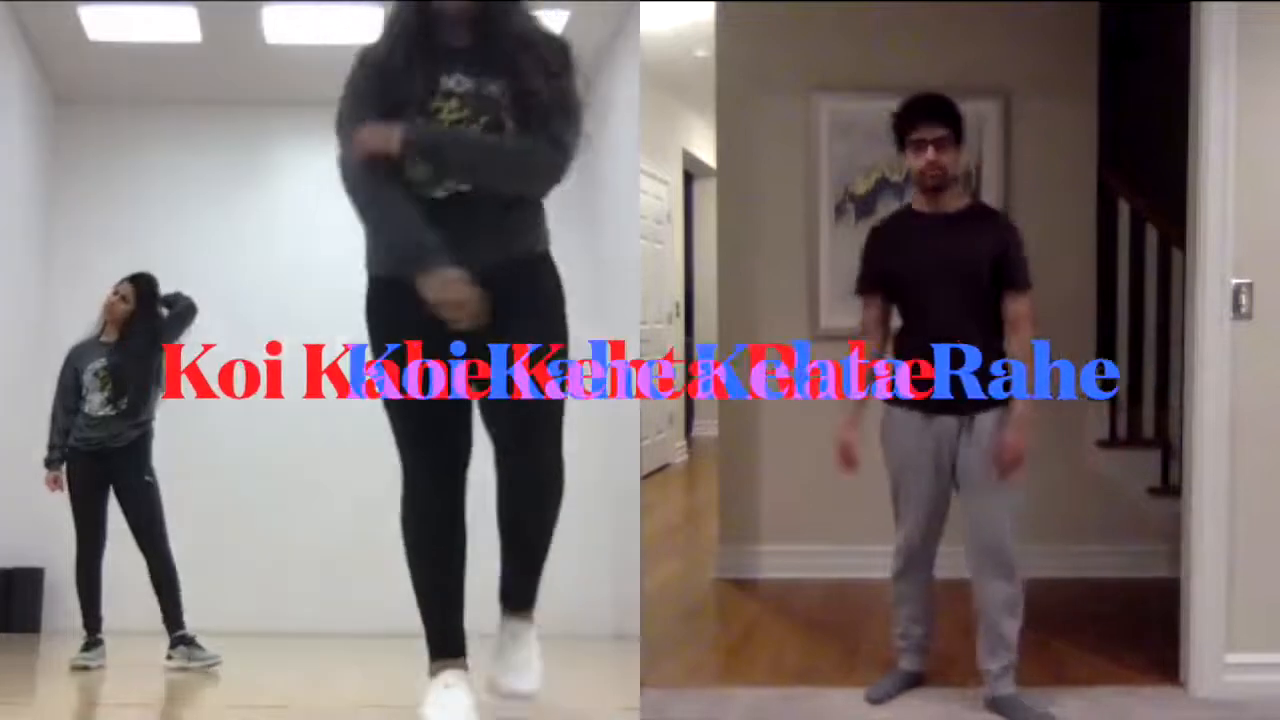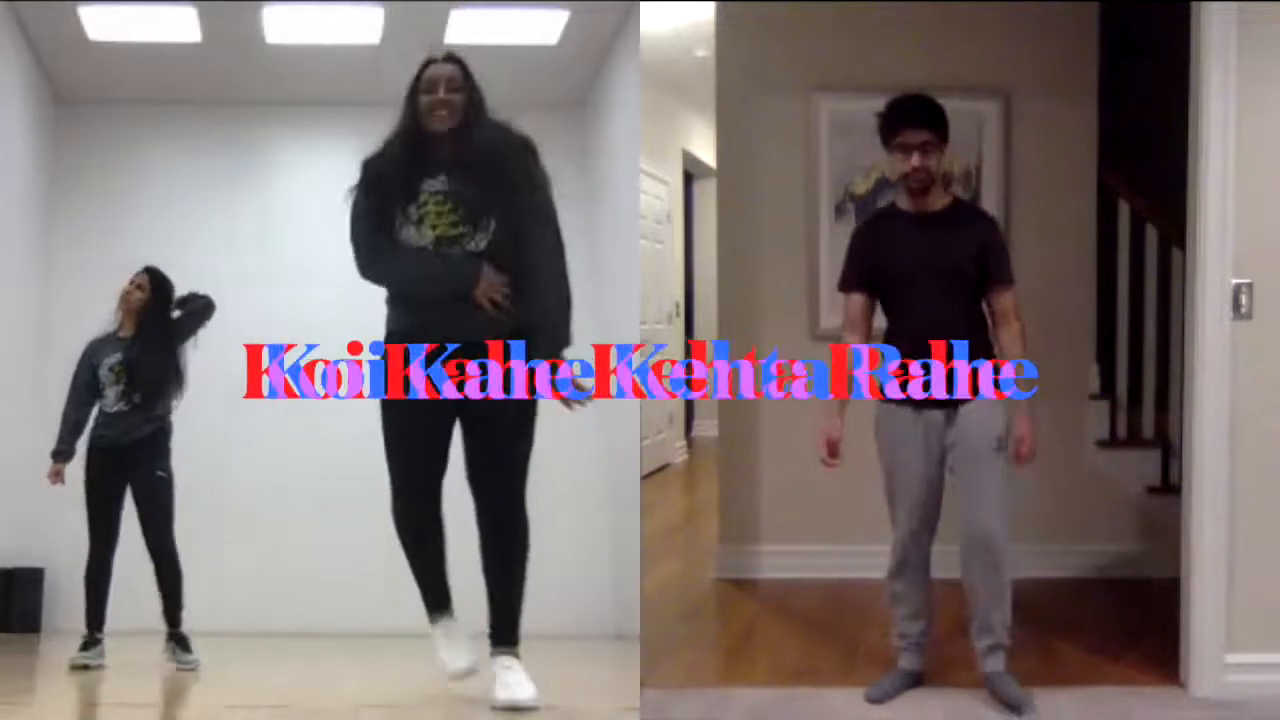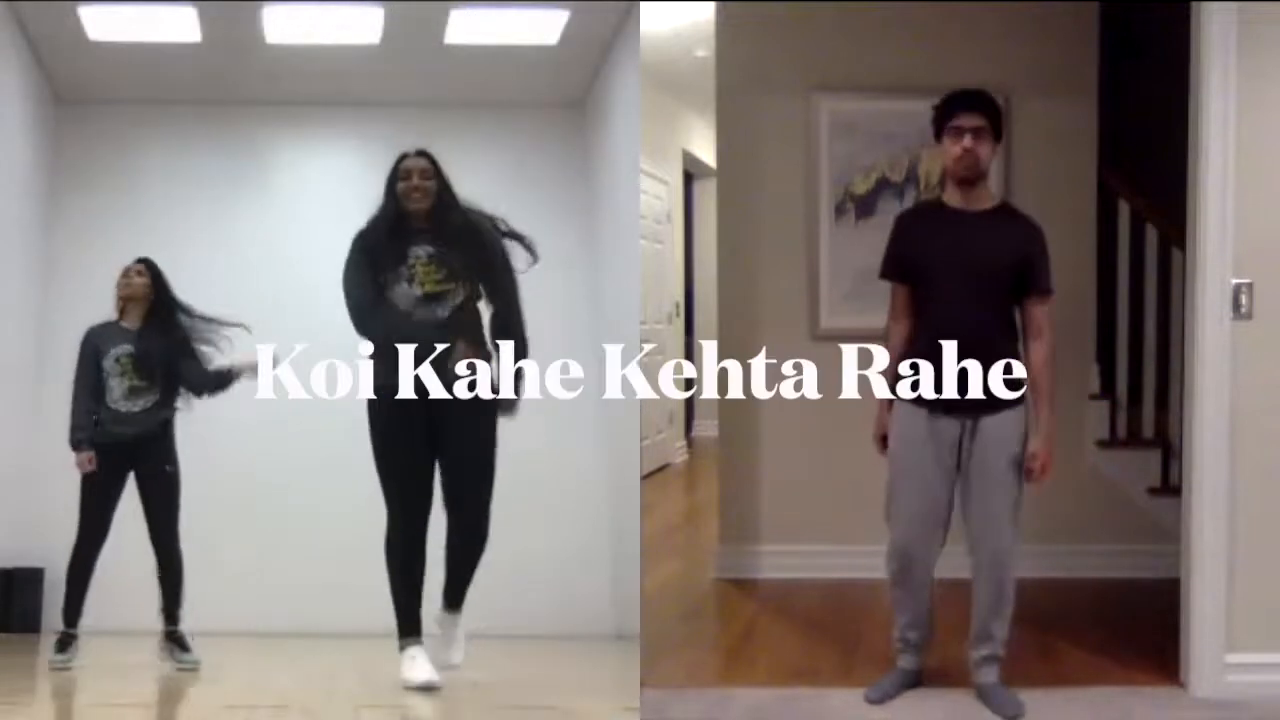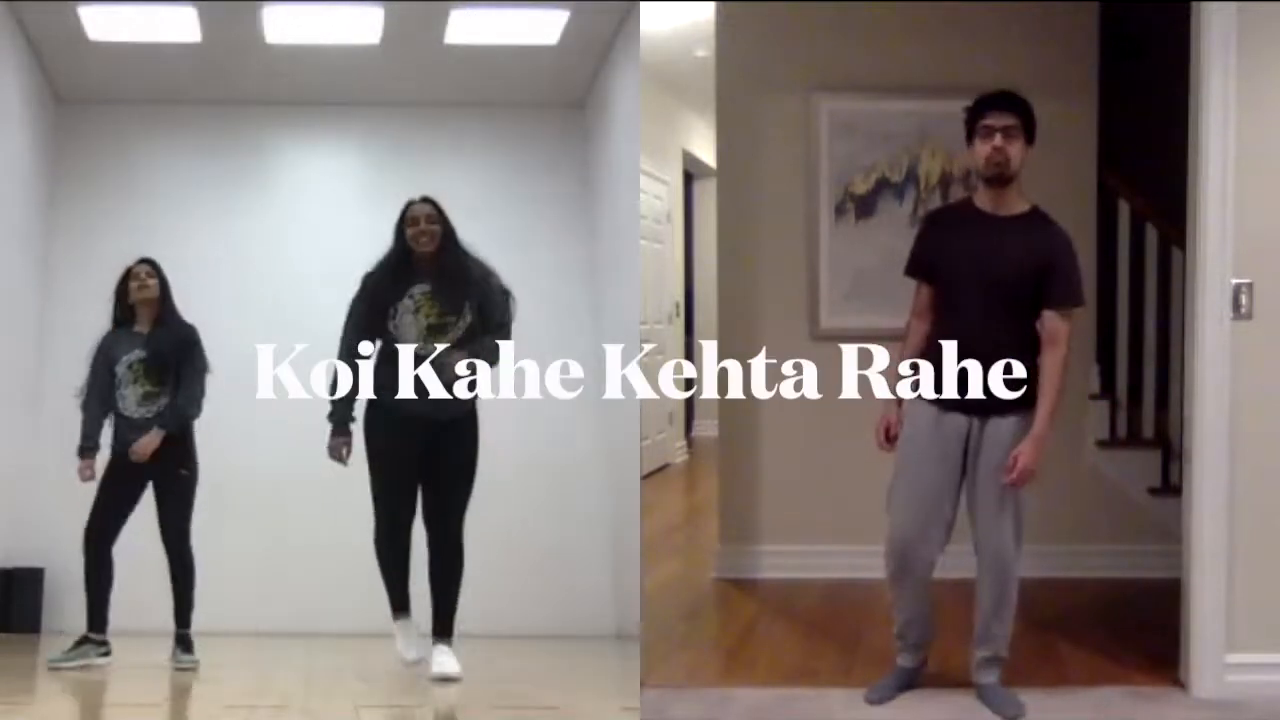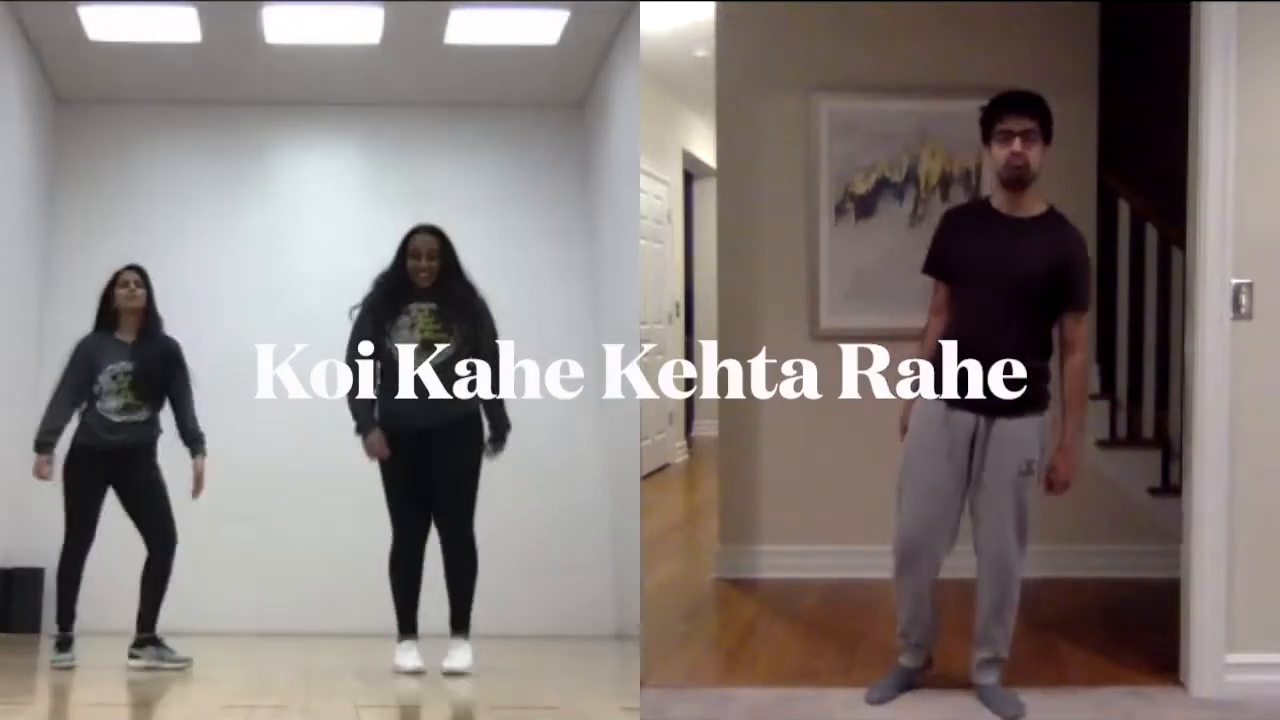
dt=0.5s
person 1, frame 1
left shoulder: (995, 230)
right shoulder: (886, 237)
left elbow: (1018, 327)
right elbow: (872, 333)
left wrist: (1019, 416)
right wrist: (851, 415)
left hip: (984, 412)
right hip: (912, 413)
left knee: (993, 548)
right knee: (912, 544)
right ankle: (909, 660)
person 1, frame 2
left shoulder: (979, 228)
right shoulder: (872, 235)
left elbow: (1007, 320)
right elbow: (855, 330)
left wrist: (1022, 409)
right wrist: (834, 413)
left hip: (976, 402)
right hip: (904, 408)
left knee: (985, 533)
right knee: (909, 539)
left ankle: (994, 660)
right ankle: (909, 658)
person 1, frame 3
left shoulder: (1022, 233)
right shoulder: (912, 226)
left elbow: (1038, 334)
right elbow: (900, 320)
left wrist: (1043, 425)
right wrist: (885, 403)
left hip: (997, 415)
right hip: (922, 411)
left knee: (994, 548)
right knee: (910, 543)
left ankle: (988, 669)
right ankle: (908, 659)
person 1, frame 4
left shoulder: (1048, 241)
right shoulder: (939, 226)
left elbow: (1055, 344)
right elbow: (921, 318)
left wrist: (1036, 434)
right wrist: (895, 399)
left hip: (1006, 417)
right hip: (933, 408)
left knee: (998, 550)
right knee: (907, 541)
right ankle: (908, 658)
person 1, frame 5
left shoulder: (1063, 242)
right shoulder: (957, 224)
left elbow: (1074, 348)
left wrist: (1068, 442)
right wrist: (913, 395)
left hip: (1017, 418)
right hip: (944, 406)
left knee: (1001, 552)
right knee: (914, 539)
right ankle: (913, 657)
person 2, frame 1
left shoulder: (534, 60)
right shoulder: (381, 68)
left elbow: (543, 163)
right elbow: (363, 173)
left wrist: (423, 144)
right wrist: (427, 264)
left hip: (515, 277)
right hip: (410, 286)
left knee: (533, 450)
right knee: (432, 470)
left ankle: (517, 618)
person 2, frame 2
left shoulder: (508, 163)
right shoulder: (386, 173)
left elbow: (543, 257)
right elbow: (370, 257)
left wrist: (552, 349)
right wrist: (463, 276)
left hip: (500, 352)
right hip: (412, 354)
left knee: (500, 495)
right knee: (413, 491)
left ankle: (506, 652)
right ankle: (441, 615)
person 2, frame 3
left shoulder: (475, 235)
right shoulder: (371, 245)
left elbow: (506, 306)
right elbow: (366, 316)
left wrist: (512, 375)
right wrist: (440, 343)
left hip: (467, 390)
right hip: (397, 393)
left knee: (469, 505)
right knee: (407, 514)
left ankle: (452, 609)
right ankle: (411, 644)
person 2, frame 4
left shoulder: (473, 279)
right shoulder: (378, 285)
left elbow: (500, 331)
right elbow: (351, 356)
left wrist: (475, 360)
right wrist: (341, 423)
left hip: (453, 422)
right hip: (392, 419)
left knee: (446, 528)
right knee: (393, 518)
left ankle: (443, 643)
right ankle: (401, 615)
person 2, frame 5
left shoulder: (468, 306)
right shoulder: (379, 306)
left elbow: (489, 369)
right elbow: (358, 370)
left wrist: (499, 427)
right wrist: (367, 427)
left hip: (456, 429)
right hip: (400, 433)
left knee: (455, 524)
right knee: (408, 533)
left ankle: (460, 637)
right ankle: (406, 639)
person 3, frame 1
left shoulder: (147, 346)
right shoulder: (80, 353)
left elbow: (186, 307)
right elbow: (63, 410)
left wrist: (153, 302)
right wrist: (54, 461)
left hip: (131, 456)
right hip: (85, 458)
left knee: (156, 546)
right knee: (89, 549)
left ankle: (179, 640)
right ankle: (93, 640)
person 3, frame 2
left shoulder: (163, 340)
right shoulder: (97, 349)
left elbow: (203, 307)
right elbow: (77, 404)
left wrist: (172, 301)
right wrist: (61, 454)
left hip: (150, 450)
right hip: (105, 452)
left knee: (161, 544)
right knee: (100, 547)
left ankle: (177, 637)
right ankle: (94, 639)
person 3, frame 3
left shoulder: (169, 336)
right shoulder: (97, 337)
left elbow: (199, 382)
right elbow: (84, 395)
left wrist: (234, 372)
right wrist: (82, 443)
left hip: (155, 445)
right hip: (107, 447)
left knee: (165, 541)
right knee: (88, 540)
left ankle: (172, 633)
right ankle: (68, 634)
person 3, frame 4
left shoulder: (183, 336)
right shoulder: (112, 343)
left elbow: (192, 393)
right elbow: (97, 400)
left wrist: (159, 432)
right wrist: (88, 451)
left hip: (173, 451)
right hip: (126, 455)
left knee: (176, 544)
right knee: (97, 538)
left ankle: (183, 639)
right ankle: (96, 639)
person 3, frame 5
left shoulder: (164, 349)
right shoulder: (91, 346)
left elbow: (182, 402)
right elbow: (66, 396)
left wrist: (197, 451)
right wrist: (45, 447)
left hip: (138, 457)
right hip: (89, 454)
left knee: (164, 540)
right knee: (77, 543)
left ankle: (145, 640)
right ankle: (64, 639)
